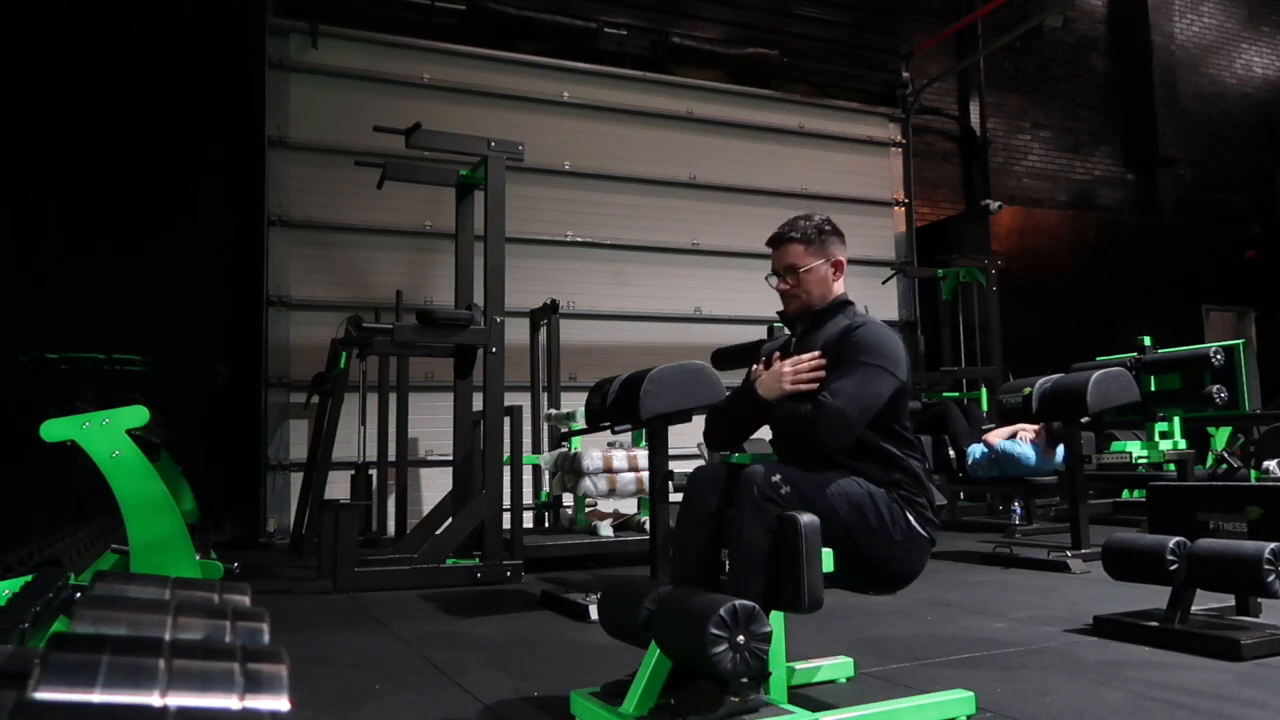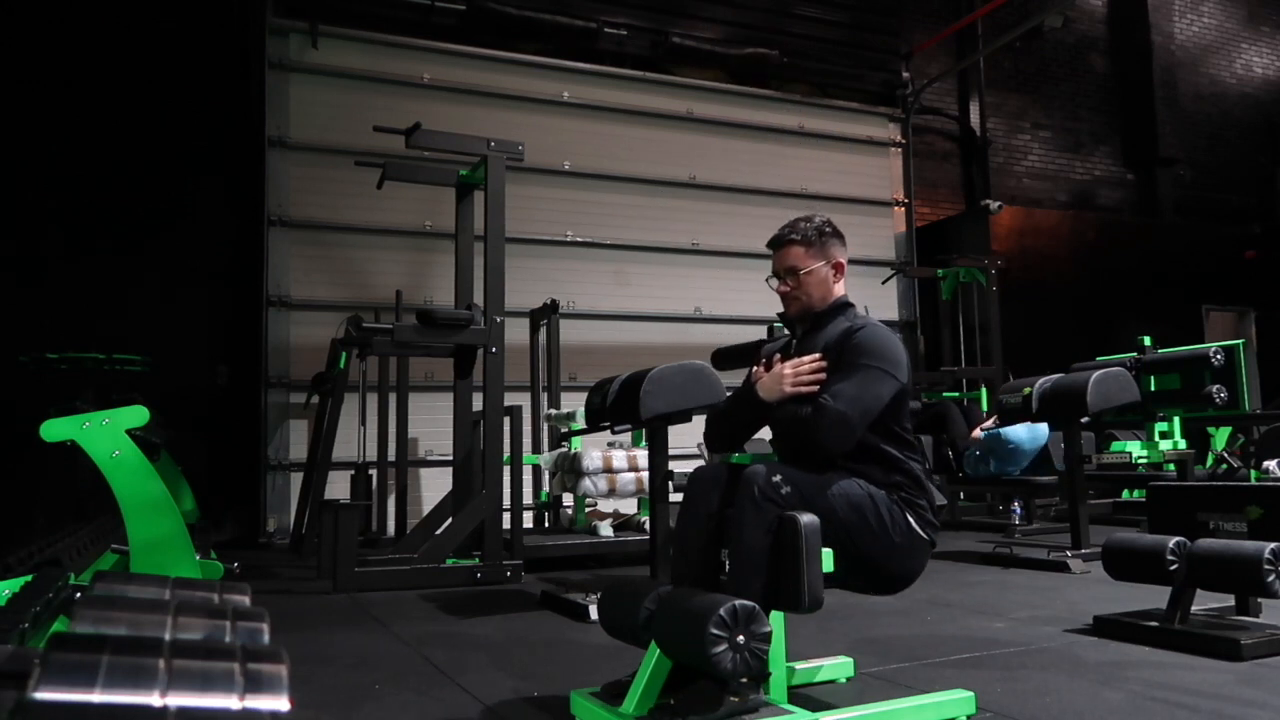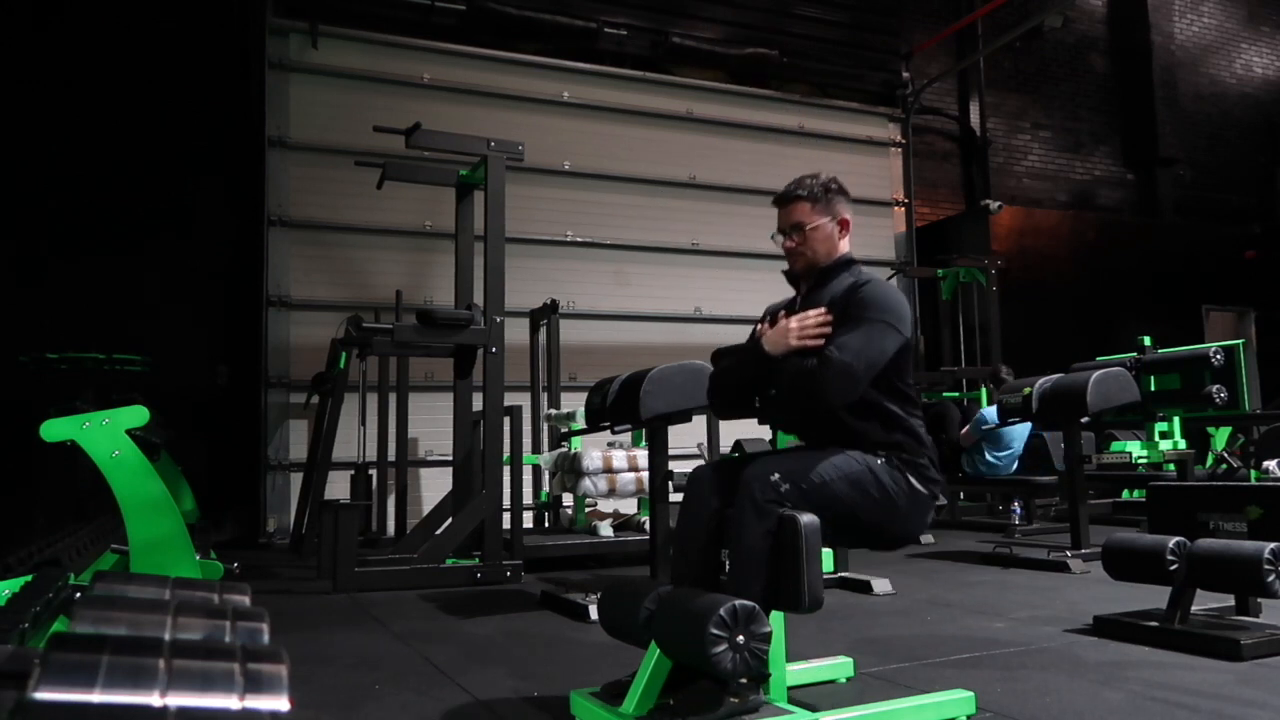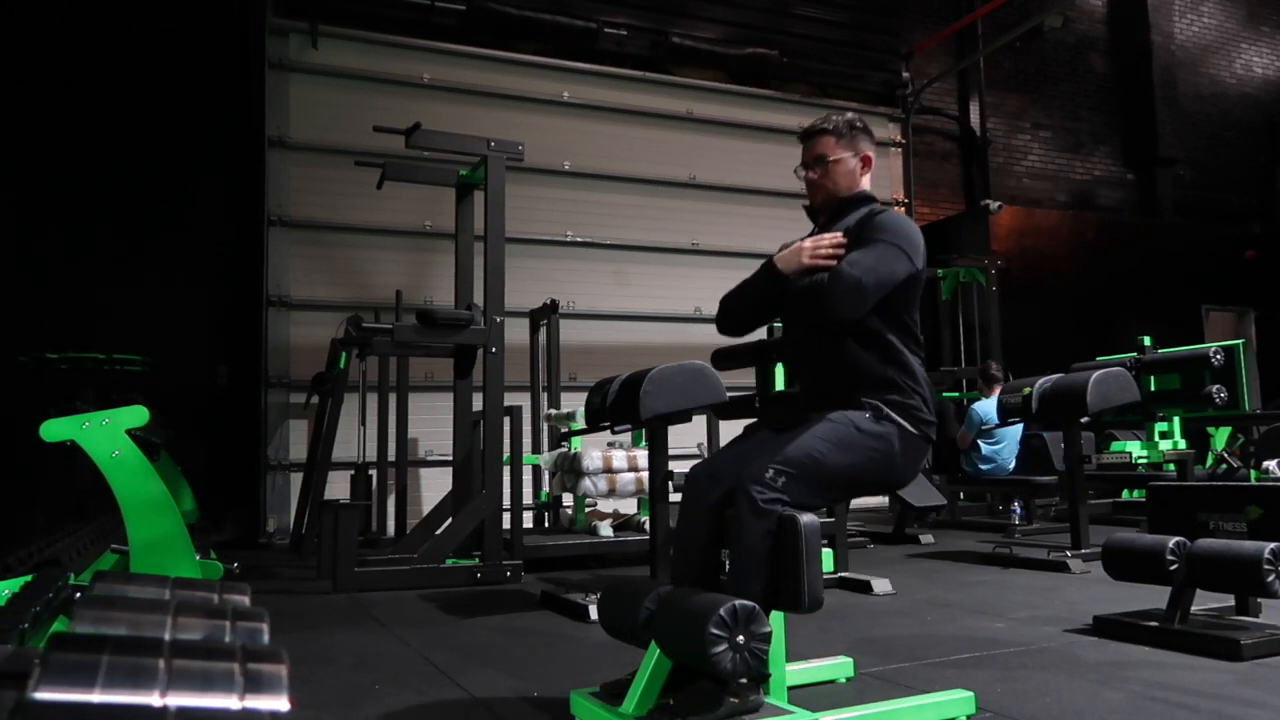
dt=0.4s
person 1, frame 1
left shoulder: (869, 340)
right shoulder: (783, 351)
left elbow: (828, 428)
right elbow: (718, 436)
left wrist: (771, 402)
right wrist: (758, 392)
left hip: (893, 524)
right hip: (819, 506)
left knee: (762, 483)
right knee: (709, 483)
left ankle: (743, 671)
person 1, frame 2
left shoulder: (869, 342)
right shoulder: (783, 353)
left elbow: (830, 431)
right elbow: (719, 438)
left wrist: (771, 404)
right wrist: (760, 395)
left hip: (894, 525)
right hip: (820, 511)
left knee: (764, 483)
right knee: (710, 483)
left ankle: (742, 671)
person 1, frame 3
left shoulder: (873, 298)
right shoulder: (784, 312)
left elbow: (834, 383)
right elbow: (721, 397)
left wrist: (775, 364)
right wrist: (765, 349)
left hip: (894, 482)
right hip: (826, 473)
left knee: (766, 482)
right knee: (709, 483)
left ankle: (742, 670)
person 1, frame 4
left shoulder: (888, 229)
right shoulder: (806, 244)
left elbow: (841, 296)
right elbow: (729, 319)
left wrist: (790, 281)
right wrist: (778, 270)
left hip: (884, 422)
right hip: (815, 409)
left knee: (763, 482)
right knee: (707, 481)
